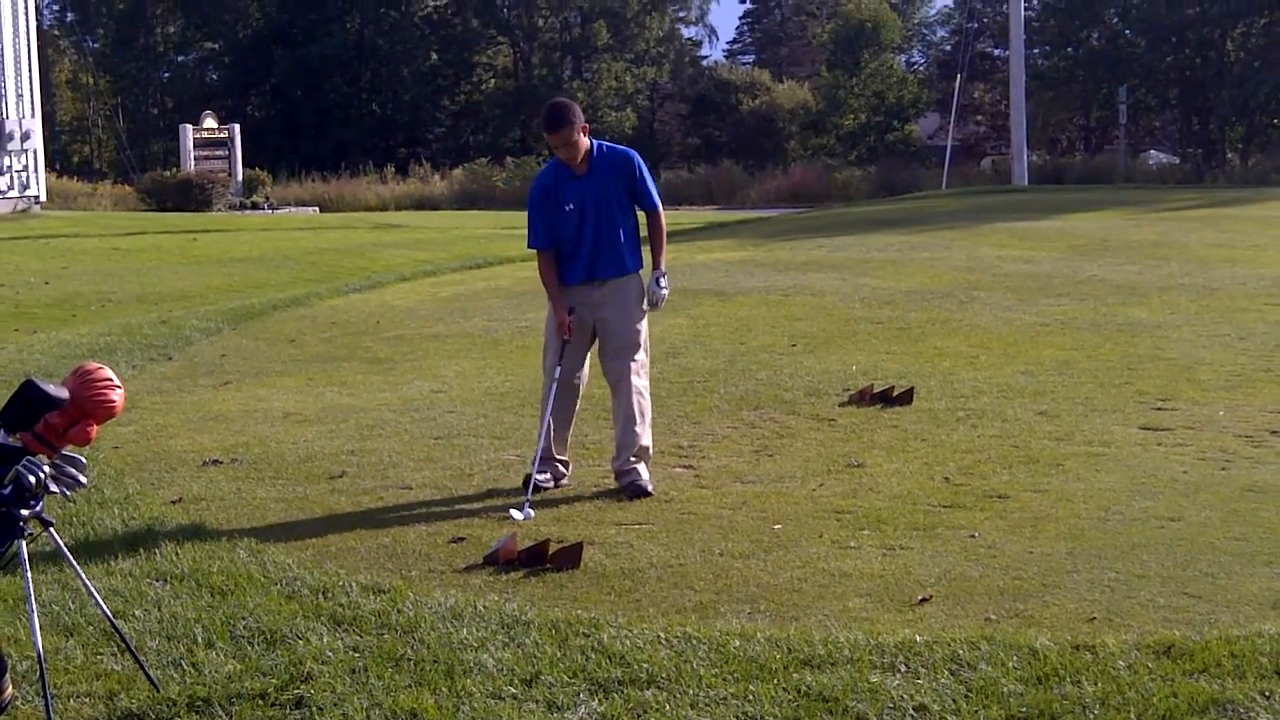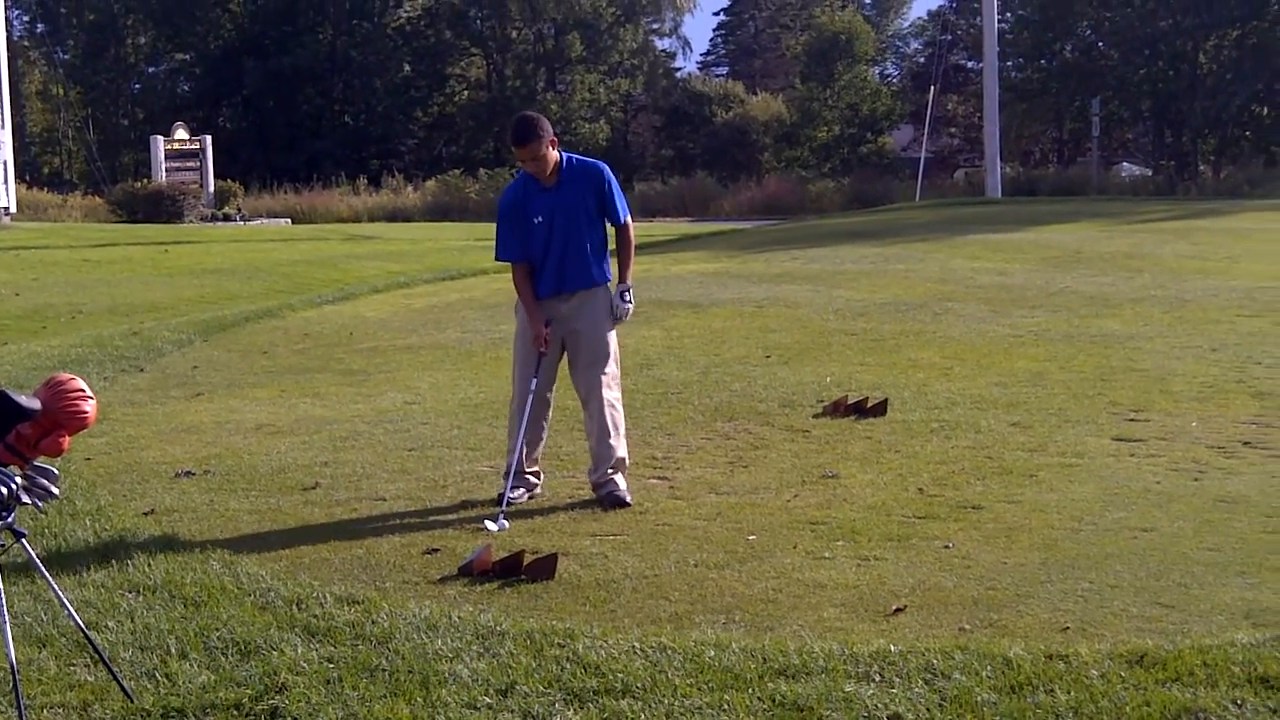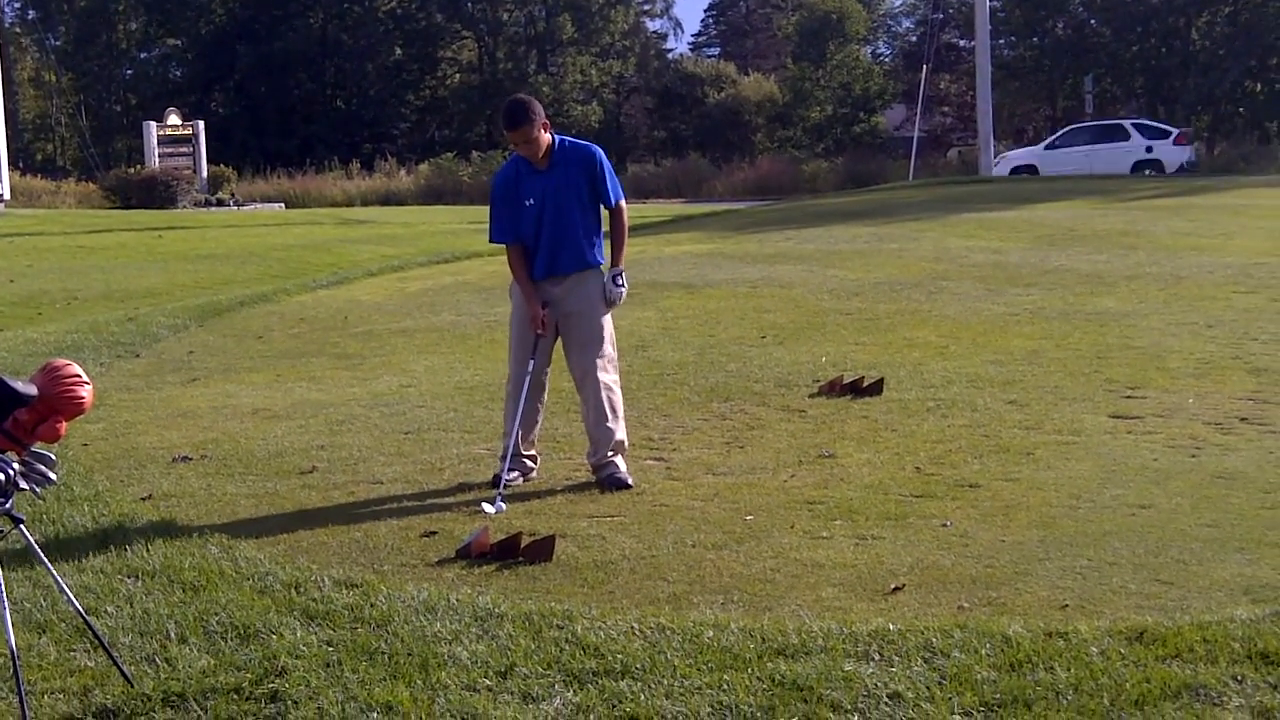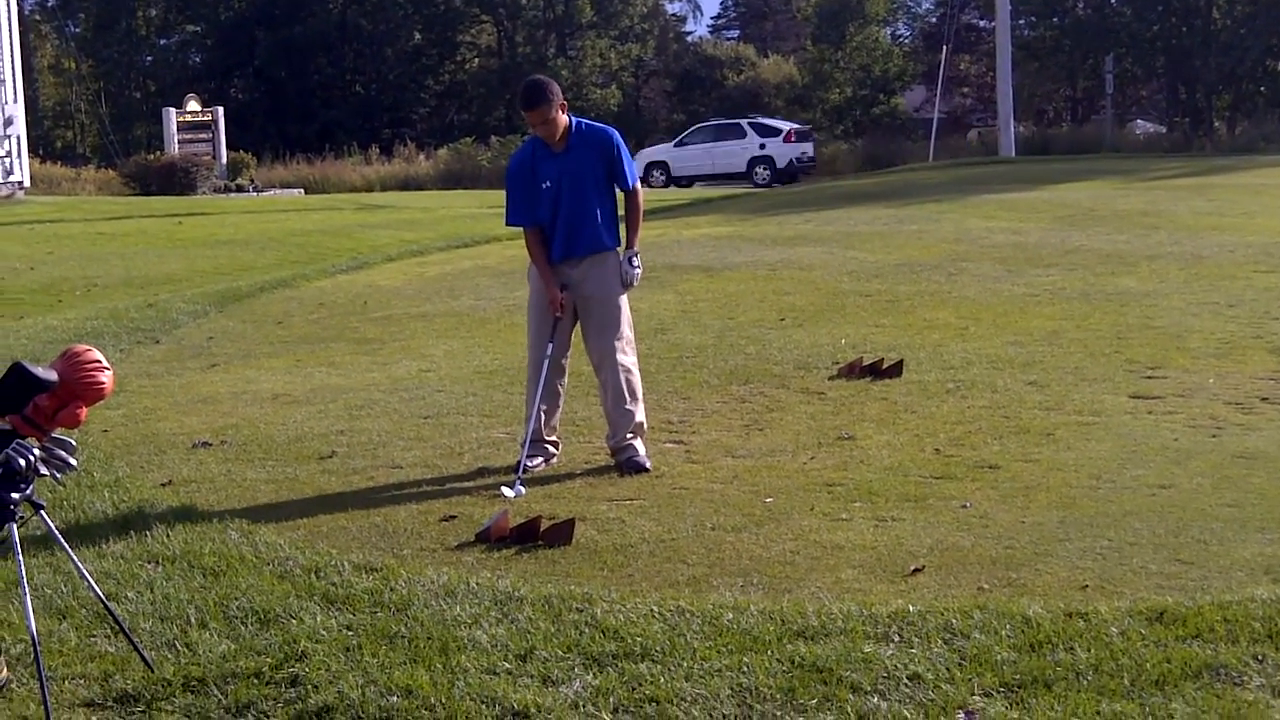
dt=0.5s
person 1, frame 1
left shoulder: (626, 162)
right shoulder: (545, 185)
left elbow: (654, 213)
right elbow: (545, 252)
left wrist: (659, 271)
right wrist: (558, 306)
left hip: (622, 284)
right hip: (571, 291)
left knee: (628, 376)
right knee: (560, 379)
left ankle: (632, 466)
right ankle: (551, 463)
person 1, frame 2
left shoulder: (595, 175)
right shoulder: (514, 197)
left elbow: (623, 227)
right elbow: (518, 263)
left wrist: (624, 285)
right wrist: (534, 317)
left hip: (590, 296)
right hip: (538, 303)
left knee: (600, 389)
right knee: (528, 392)
left ankle: (609, 477)
right ankle: (523, 475)
person 1, frame 3
left shoulder: (588, 158)
right shoulder: (506, 179)
left elbow: (617, 209)
right elbow: (513, 245)
left wrist: (617, 269)
right wrist: (531, 299)
left hip: (584, 279)
right hip: (532, 285)
left knee: (597, 372)
right knee: (524, 374)
left ankle: (608, 459)
right ankle: (519, 458)
person 1, frame 4
left shoulder: (604, 140)
right shoulder: (522, 163)
left elbow: (633, 193)
right elbow: (530, 228)
left wrist: (631, 251)
right wrist: (549, 282)
left hip: (601, 262)
right hip: (549, 269)
left knee: (615, 355)
right knee: (544, 358)
left ankle: (628, 442)
right ankle: (541, 443)
